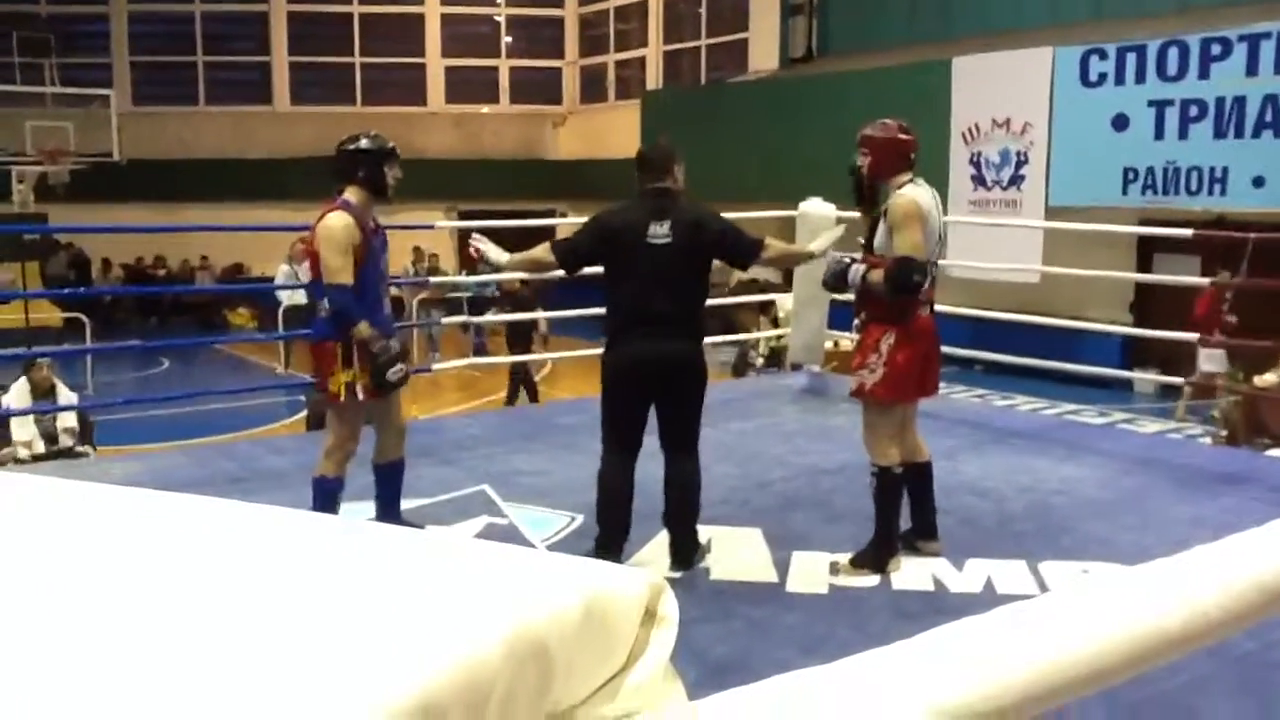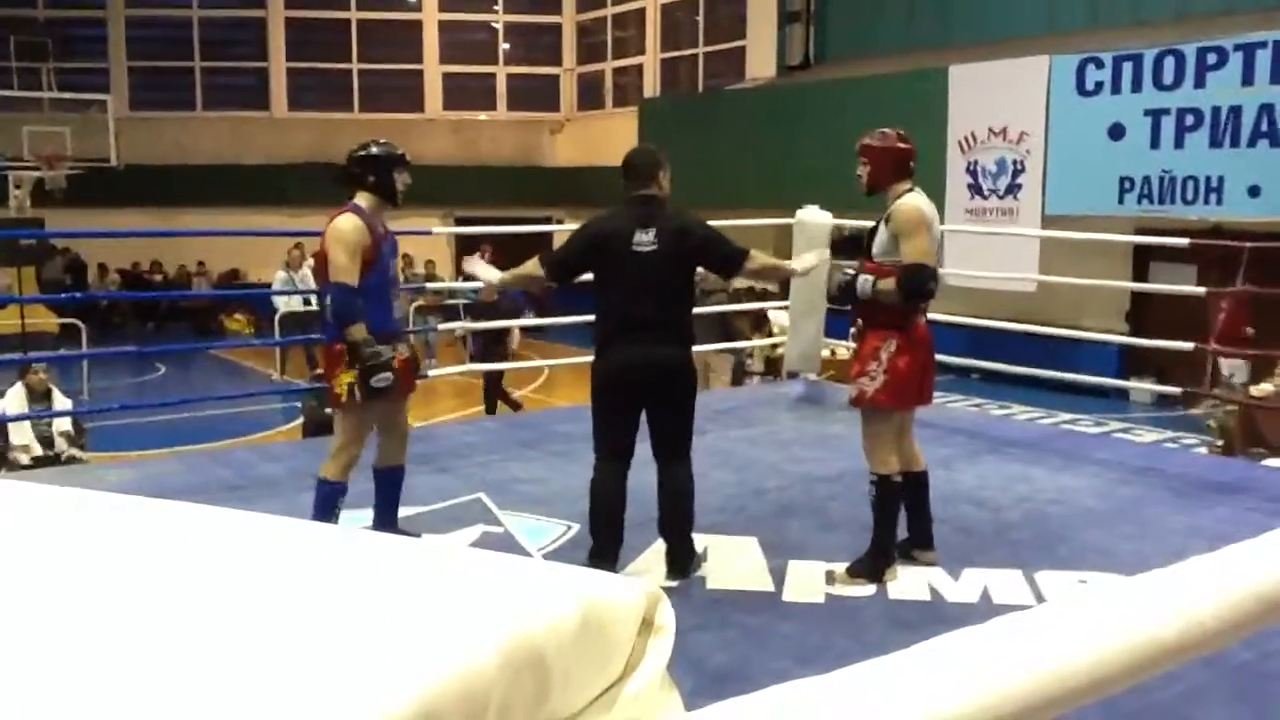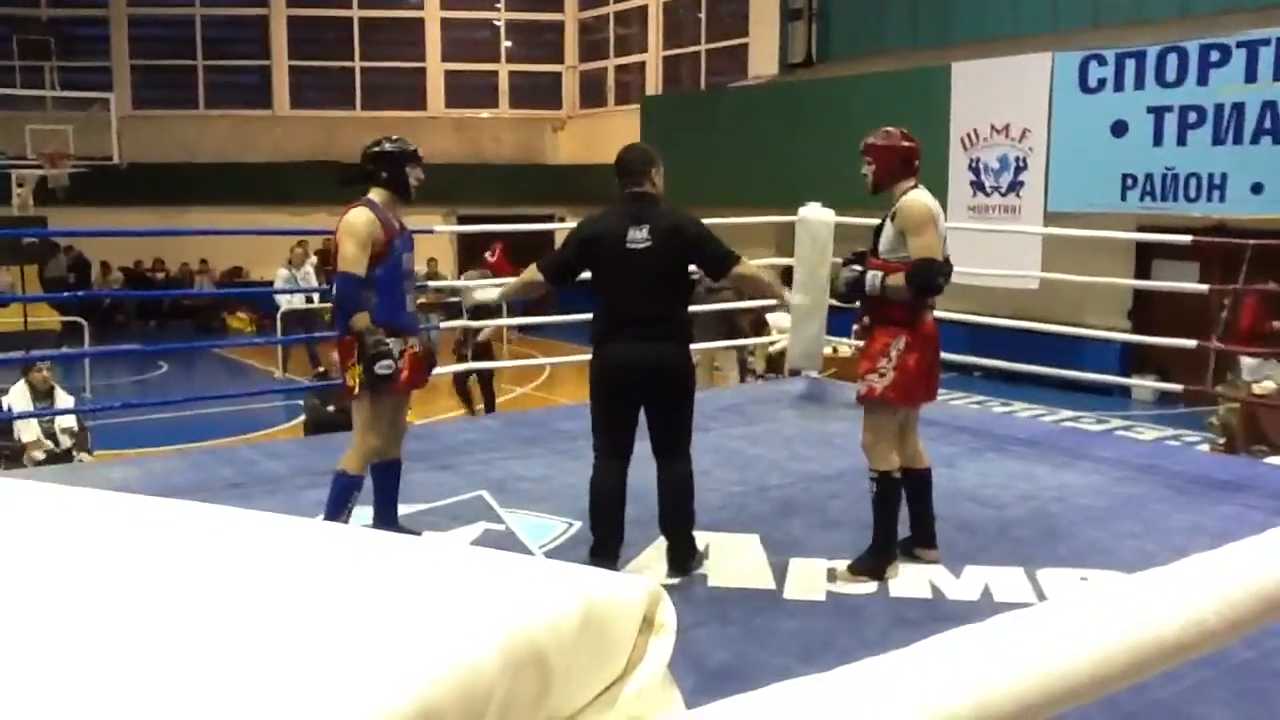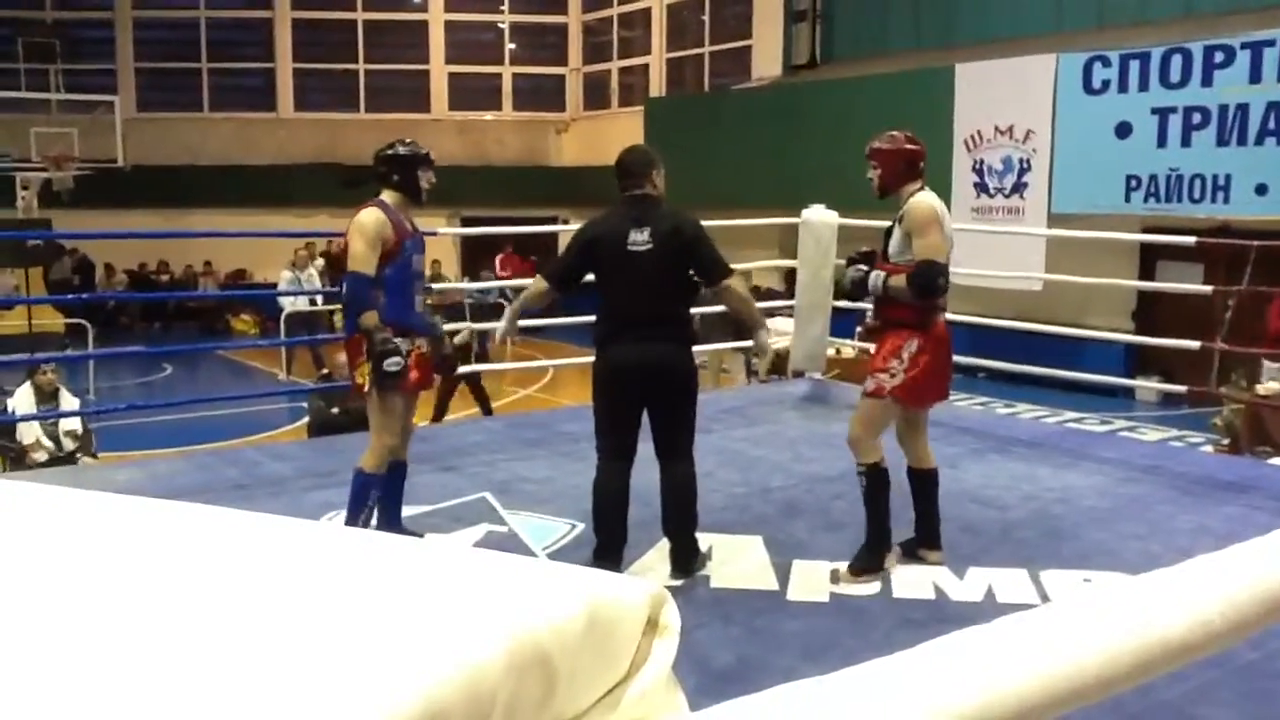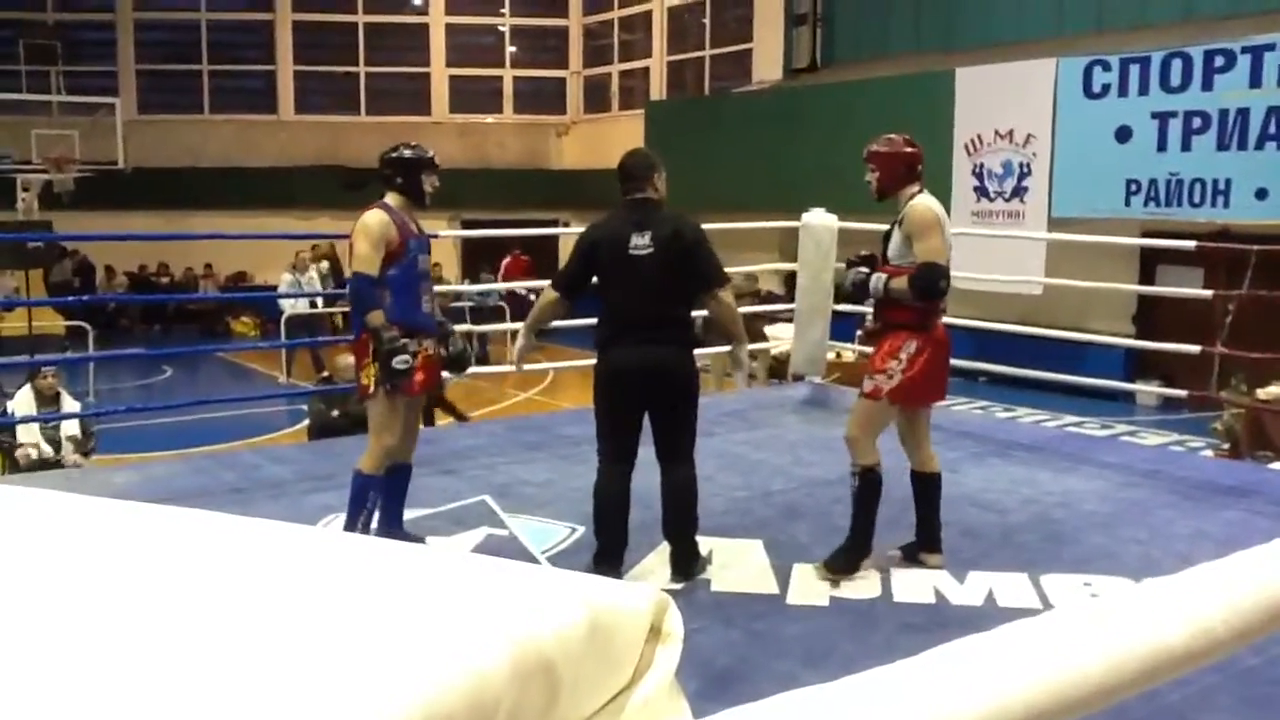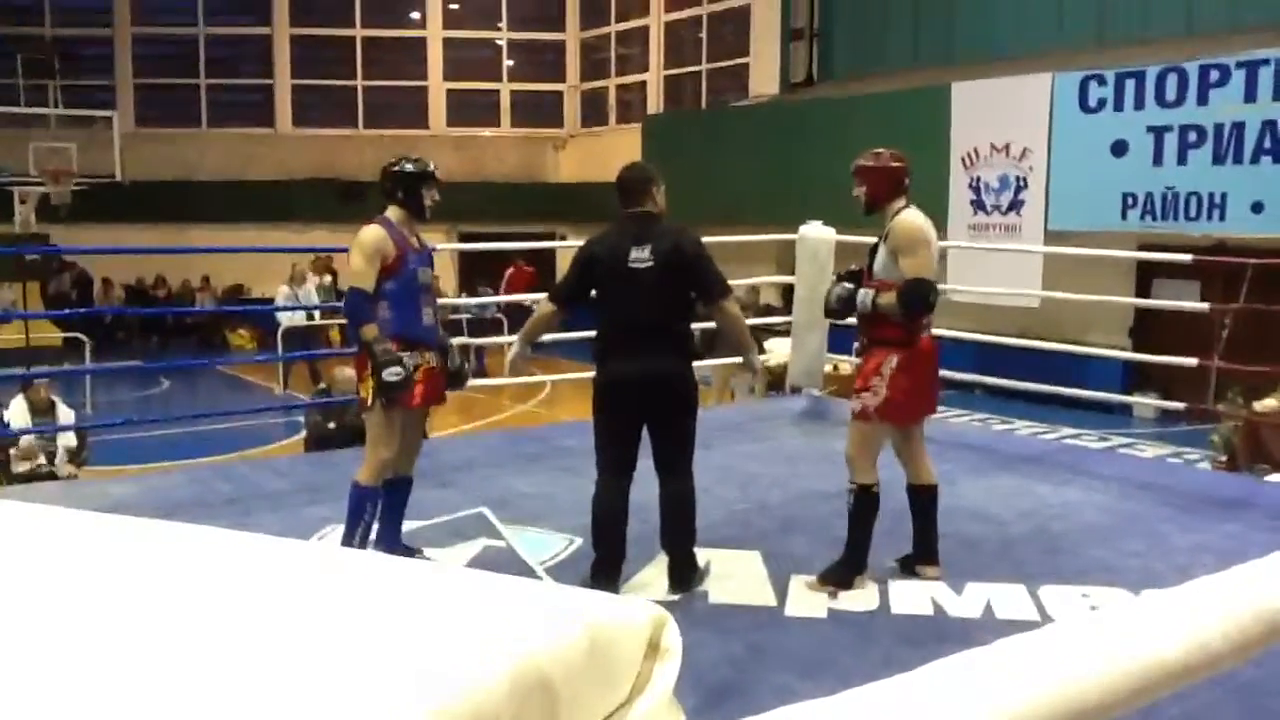
dt=0.2s
person 1, frame 1
left shoulder: (905, 201)
right shoulder: (919, 194)
left elbow: (907, 278)
left wrist: (853, 275)
right wrist: (868, 204)
left hip: (893, 332)
right hip: (910, 327)
left knee: (879, 439)
right knee: (903, 432)
left ankle: (883, 548)
right ankle: (924, 531)
person 1, frame 2
left shoulder: (907, 209)
right shoulder: (909, 206)
left elbow: (920, 284)
left wrist: (861, 286)
right wrist: (864, 258)
left hip: (891, 340)
right hip: (901, 337)
left knee: (878, 447)
right knee: (901, 440)
left ankle: (880, 558)
right ankle: (920, 540)
person 1, frame 3
left shoulder: (913, 206)
right shoulder: (909, 205)
left elbow: (929, 278)
left wrist: (870, 282)
right wrist: (868, 267)
left hip: (900, 338)
right hip: (903, 334)
left knee: (877, 443)
right knee: (904, 437)
left ankle: (882, 555)
right ankle: (923, 538)
person 1, frame 4
left shoulder: (920, 208)
right shoulder: (916, 207)
left elbow: (930, 282)
left wrist: (873, 281)
right wrist: (874, 267)
left hip: (912, 340)
right hip: (910, 335)
left knee: (862, 435)
right knee: (913, 437)
left ankle: (876, 550)
right ankle: (927, 540)
person 1, frame 5
left shoulder: (920, 211)
right shoulder: (915, 210)
left elbow: (932, 284)
left wrist: (874, 283)
right wrist: (874, 269)
left hip: (910, 341)
right hip: (911, 337)
left knee: (860, 436)
right knee: (916, 439)
left ankle: (857, 550)
right ankle: (928, 544)
person 1, frame 6
left shoulder: (905, 226)
right shoulder: (911, 223)
left elbow: (920, 299)
left wrist: (862, 299)
right wrist: (863, 283)
left hip: (896, 355)
right hip: (907, 351)
left knee: (859, 456)
right knee: (912, 451)
left ankle: (853, 565)
right ankle: (925, 556)
person 2, frame 1
left shoulder: (613, 220)
right shoulder: (700, 220)
left elbow: (553, 256)
right elbow: (763, 252)
left wrist: (506, 261)
right wrist: (812, 251)
left hip: (626, 354)
right hip: (681, 354)
left knee: (618, 453)
right knee: (681, 452)
left ankle: (608, 551)
right ankle: (684, 549)
person 2, frame 2
left shoulder: (601, 228)
right shoulder: (686, 227)
left elbow: (544, 271)
right elbow: (747, 264)
left wrist: (499, 279)
right wrist: (795, 268)
left hip: (616, 361)
right hip: (671, 360)
left knee: (611, 461)
right knee: (674, 460)
left ankle: (603, 559)
right ankle: (680, 558)
person 2, frame 3
left shoulder: (596, 226)
right shoulder: (680, 224)
left elbow: (542, 274)
right elbow: (737, 272)
left wrist: (501, 294)
right wrist: (781, 295)
left hip: (613, 358)
right hip: (669, 357)
left knee: (609, 460)
right knee: (674, 457)
left ankle: (604, 557)
right ankle: (681, 553)
person 2, frame 4
left shoulder: (598, 229)
right shoulder: (681, 225)
left elbow: (548, 285)
right elbow: (726, 285)
left wrist: (511, 317)
right wrist: (759, 329)
left hip: (616, 358)
right hip: (671, 357)
left knee: (613, 460)
right knee: (676, 459)
left ankle: (608, 558)
right ankle: (684, 555)
person 2, frame 5
left shoulder: (600, 232)
right shoulder: (682, 229)
left elbow: (558, 294)
right elbow: (717, 295)
left wrist: (526, 334)
right wrist: (739, 345)
left hip: (617, 362)
right hip: (672, 360)
left knee: (614, 464)
right knee: (677, 462)
left ankle: (608, 562)
right ankle: (685, 558)
person 2, frame 6
left shoulder: (599, 246)
right shoulder: (682, 242)
left elbow: (555, 306)
right elbow: (721, 305)
left wrist: (522, 342)
right wrist: (748, 350)
left hip: (616, 374)
right hip: (671, 373)
left knee: (612, 476)
right knee: (675, 474)
left ankle: (605, 574)
right ankle: (682, 570)
person 3, frame 1
left shoulder: (369, 220)
right shoulder: (338, 223)
right elbow: (340, 300)
left wrist: (388, 343)
right wrist: (375, 349)
left hip: (376, 344)
right hip: (349, 350)
left knee: (393, 431)
right knee: (342, 445)
left ankle: (389, 519)
person 3, frame 2
left shoulder: (380, 226)
right shoulder: (348, 226)
right elbow: (341, 300)
left wrist: (400, 348)
right wrist: (367, 354)
left hip: (388, 348)
right hip: (358, 354)
left knee: (396, 437)
right knee: (348, 449)
left ankle: (385, 526)
person 3, frame 3
left shoulder: (395, 221)
right shoulder: (361, 219)
right elbow: (348, 290)
left wrist: (417, 339)
right wrist: (371, 343)
left hip: (399, 343)
right hip: (372, 346)
left knee: (393, 436)
right knee: (368, 442)
left ankle: (386, 523)
person 3, frame 4
left shoulder: (407, 223)
right shoulder: (371, 220)
right elbow: (357, 289)
left wrist: (432, 336)
right wrist: (380, 341)
left hip: (409, 343)
right hip: (380, 346)
left knee: (401, 438)
right knee: (384, 441)
left ankle: (390, 524)
right ankle: (354, 532)
person 3, frame 5
left shoulder: (414, 226)
right shoulder: (376, 221)
right elbow: (361, 289)
left wrist: (446, 334)
right wrist: (388, 339)
left hip: (419, 345)
right hip: (387, 348)
left knee: (406, 442)
right knee: (383, 444)
left ankle: (390, 527)
right ankle: (354, 536)
person 3, frame 6
left shoulder: (419, 241)
right shoulder: (374, 237)
right elbow: (357, 303)
left wrist: (446, 349)
right wrist: (380, 352)
left hip: (422, 359)
right hip: (391, 360)
left knee: (407, 455)
right knee: (381, 457)
left ankle: (389, 540)
right ankle: (352, 549)
